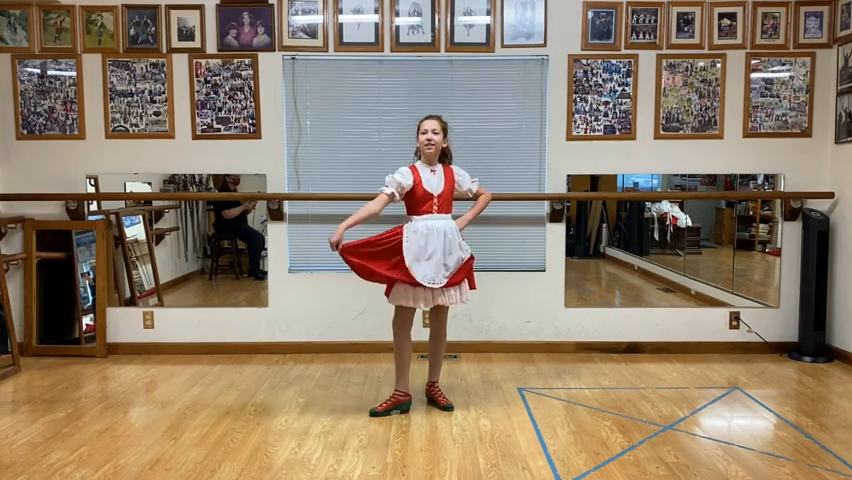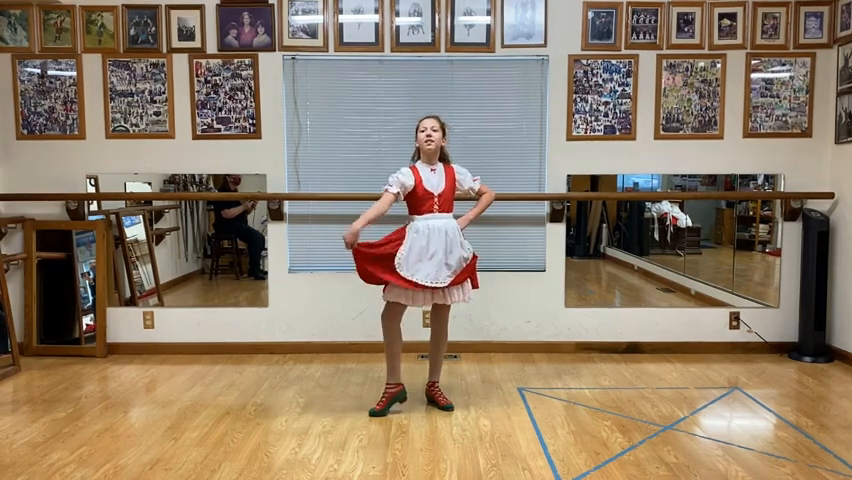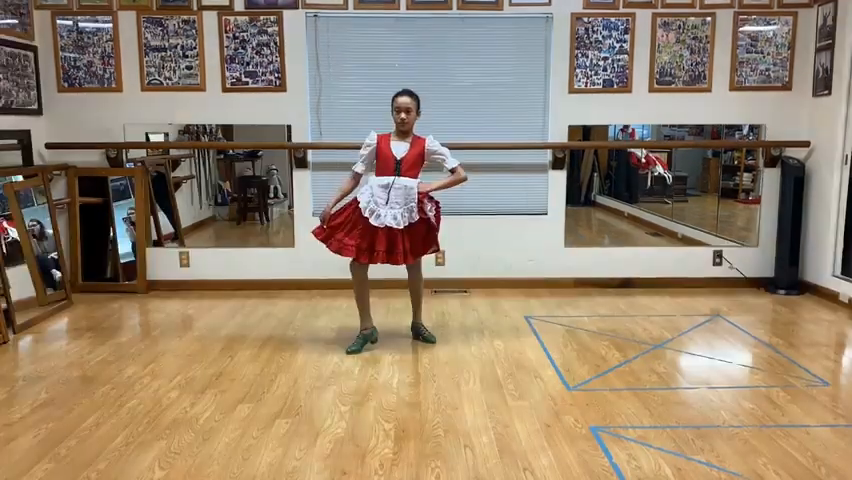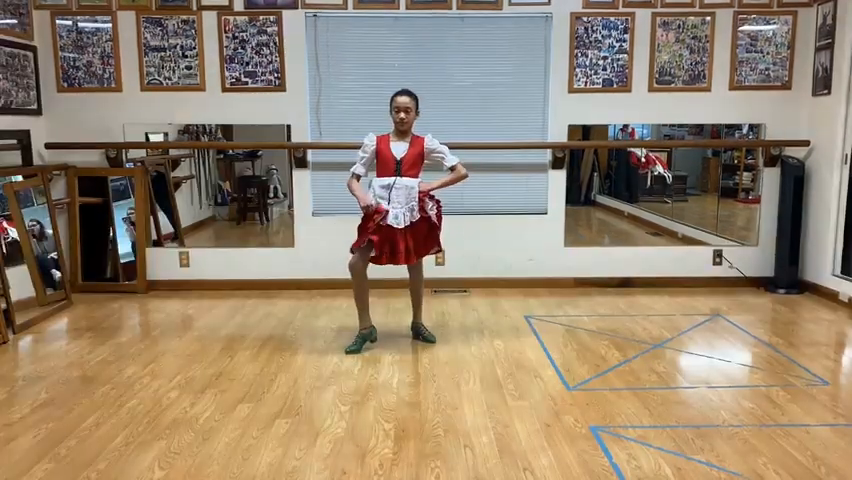
dt=0.3s
person 1, frame 1
left shoulder: (454, 174)
right shoulder: (406, 174)
left elbow: (485, 195)
right elbow: (377, 204)
left wrist: (464, 221)
right wrist: (342, 228)
left hip: (446, 248)
right hip: (415, 249)
left knee: (439, 320)
right knee: (401, 322)
left ankle: (433, 386)
right ankle: (401, 393)
person 1, frame 2
left shoulder: (455, 172)
right shoulder: (407, 174)
left elbow: (488, 194)
right elbow: (384, 202)
left wrist: (466, 220)
right wrist: (357, 225)
left hip: (447, 247)
right hip: (416, 247)
left knee: (440, 319)
right knee: (390, 315)
left ankle: (433, 386)
right ankle: (393, 385)
person 1, frame 3
left shoulder: (426, 145)
right shoulder: (375, 141)
left elbow: (460, 175)
right elbow: (355, 176)
left wrist: (430, 187)
right wrist: (332, 205)
left hip: (409, 210)
right hip: (374, 207)
left knee: (414, 267)
right knee: (358, 267)
left ankle: (417, 323)
right ankle: (367, 328)
person 1, frame 4
left shoulder: (426, 144)
right shoulder: (375, 142)
left elbow: (461, 172)
right elbow: (353, 178)
left wrist: (431, 186)
right wrist: (361, 196)
left hip: (411, 210)
right hip: (379, 210)
left knee: (415, 266)
right knee: (356, 265)
left ankle: (417, 323)
right ankle: (365, 327)
